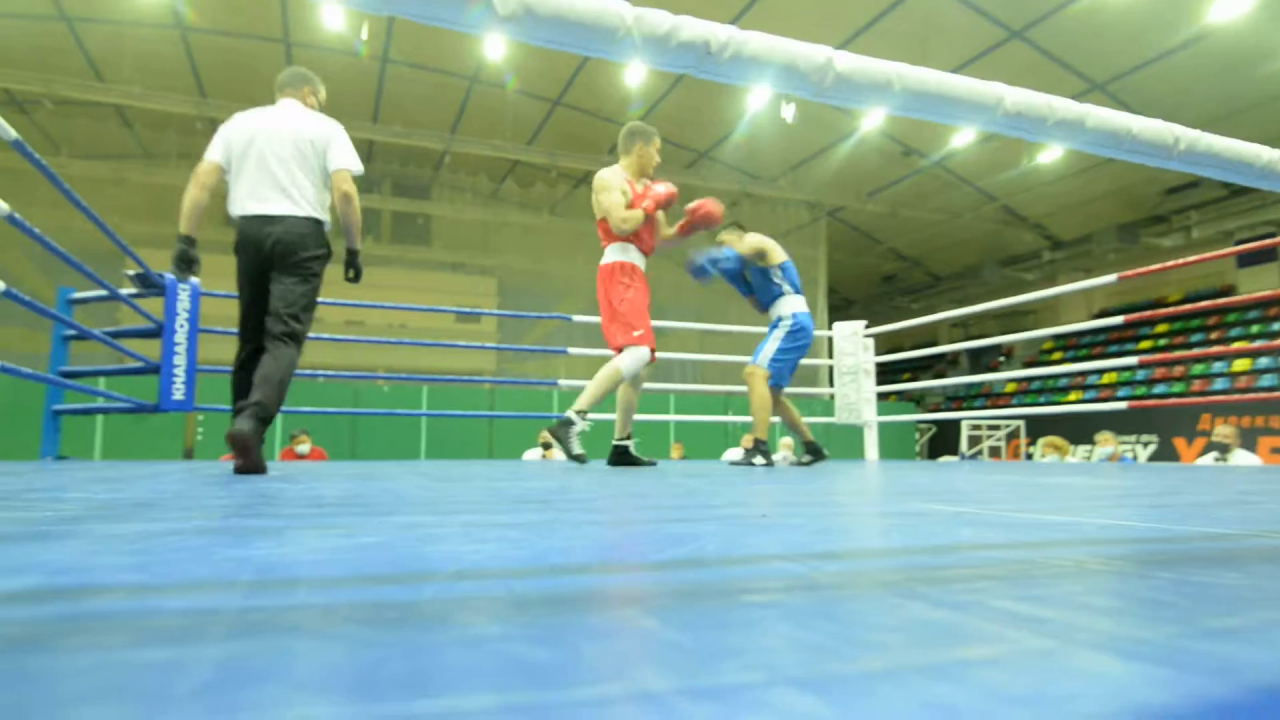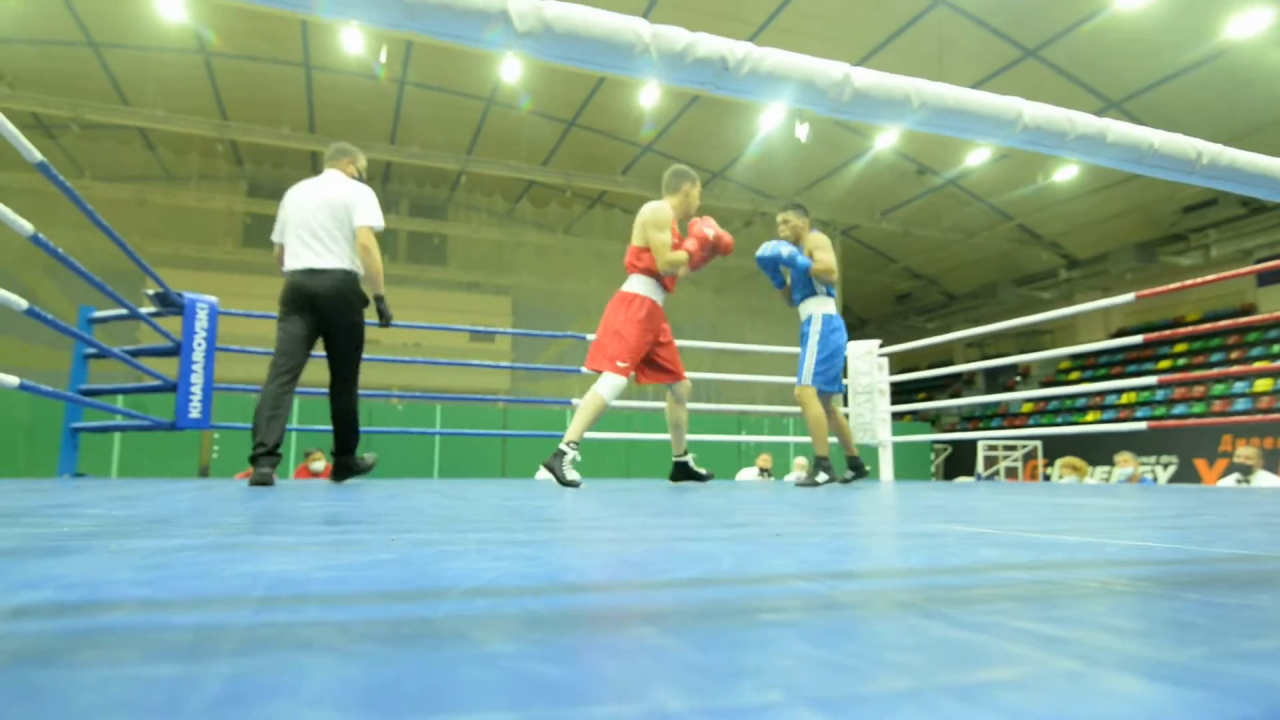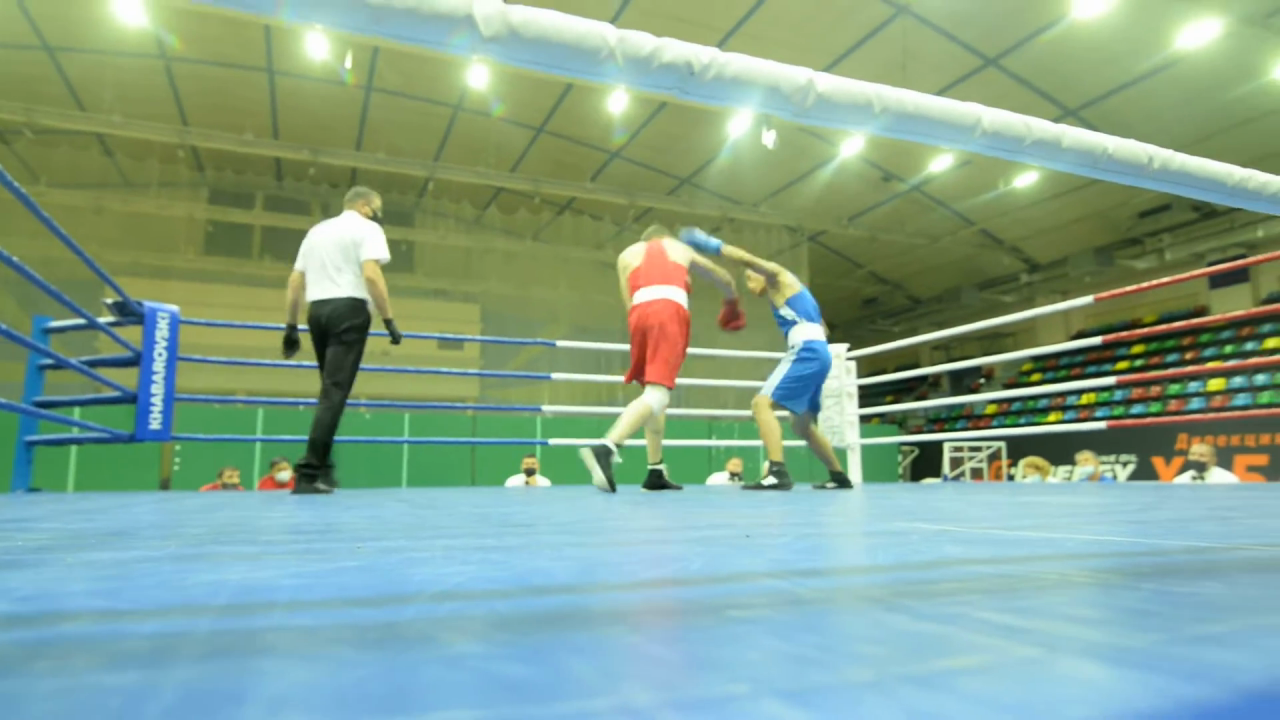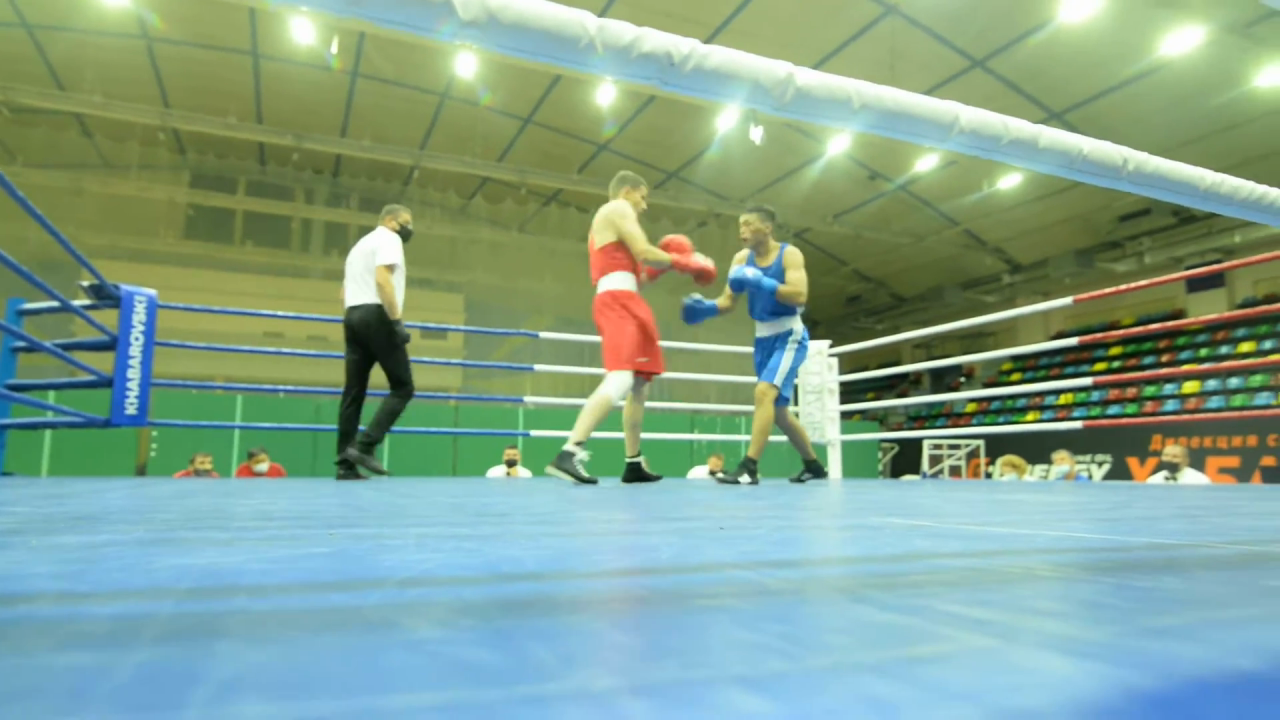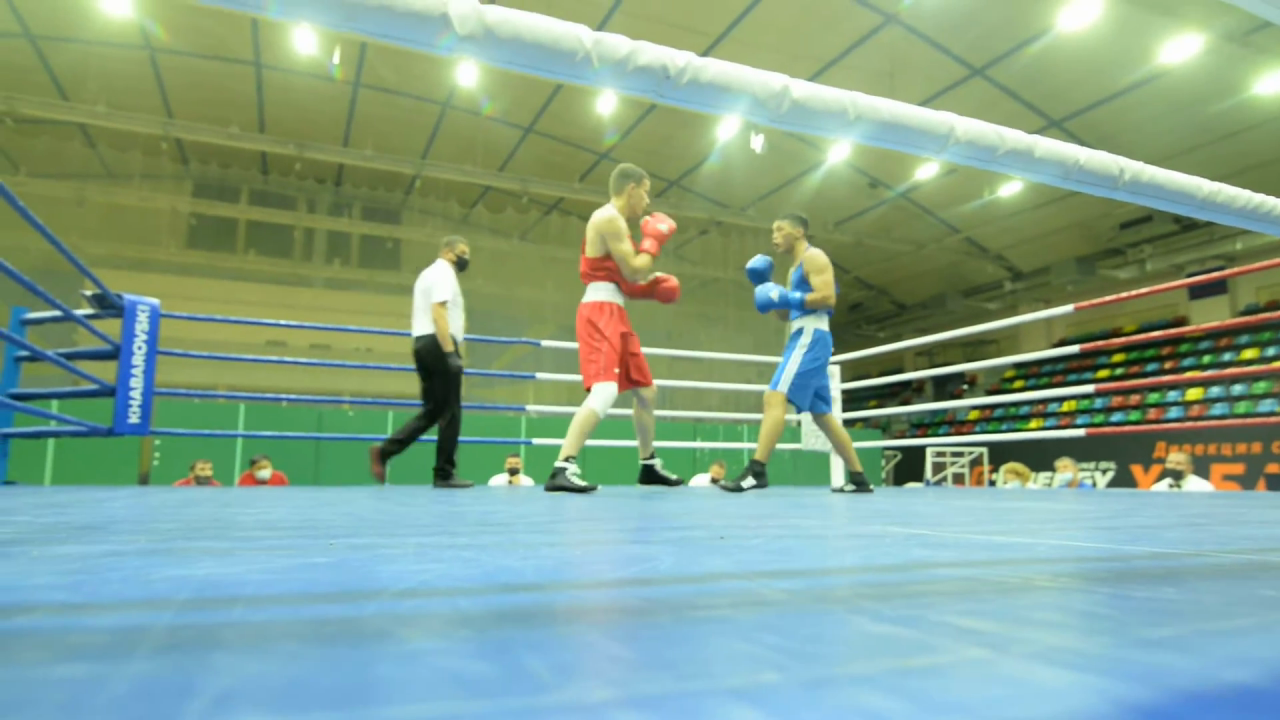
dt=0.4s
person 1, frame 1
left shoulder: (240, 122)
right shoulder: (325, 127)
left elbow: (202, 180)
right elbow: (345, 191)
left wrist: (186, 240)
right wrist: (354, 249)
left hip: (251, 235)
right hip: (302, 238)
left knee: (251, 345)
right knee: (284, 341)
left ankle: (244, 434)
right ankle: (251, 422)
person 1, frame 2
left shoulder: (294, 192)
right shoulder: (357, 191)
left elbow: (280, 253)
right elbow: (366, 244)
right wrist: (380, 298)
left hip: (298, 286)
right hip: (340, 287)
left knee: (282, 373)
right knee: (343, 379)
left ankle: (264, 459)
right ankle: (345, 461)
person 1, frame 3
left shoulder: (316, 231)
right shoulder: (367, 229)
left elbow: (294, 282)
right elbow: (371, 275)
left wrist: (291, 327)
right wrist: (389, 321)
left hip: (317, 312)
right hip: (349, 312)
left knee: (329, 392)
right knee: (334, 393)
left ankle: (319, 466)
right ankle: (309, 474)
person 1, frame 4
left shoulder: (360, 245)
right shoulder: (389, 239)
left elbow: (346, 292)
right elbow: (382, 279)
left wrist: (348, 331)
right wrist: (397, 322)
left hip: (354, 317)
right hip: (376, 316)
left knee: (353, 392)
right knee: (403, 388)
left ankle: (346, 464)
right ankle: (364, 446)
person 1, frame 5
left shoulder: (429, 274)
right shoulder: (444, 274)
right elbow: (439, 315)
right wrist: (451, 354)
left hip: (422, 345)
right hip: (438, 346)
left knee: (432, 412)
right knee: (449, 411)
left ankle: (385, 449)
right ankle: (444, 474)
person 2, frame 1
left shoulder: (645, 186)
right shoulder: (609, 177)
left elbow: (659, 239)
right elbow: (623, 225)
left wrist: (689, 224)
right wrist: (652, 203)
left hip: (633, 278)
right hip: (621, 273)
left knee: (638, 367)
right knee: (637, 354)
left ankle: (622, 446)
right ankle: (569, 421)
person 2, frame 2
left shoulder: (667, 219)
right shoulder: (657, 211)
left elbow: (678, 269)
right elbow: (665, 265)
left wrist: (709, 246)
right wrist: (696, 244)
left hip: (651, 312)
right hip: (635, 305)
left knee: (681, 386)
right knee: (613, 380)
left ankle: (682, 463)
right ankle: (563, 453)
person 2, frame 3
left shoulder: (626, 254)
right shoulder: (679, 248)
right elbow: (725, 279)
right wrist: (733, 306)
left hip: (640, 311)
right hip: (670, 310)
left knee: (655, 392)
right knee: (656, 393)
left ankle: (655, 471)
right ankle: (606, 449)
person 2, frame 4
left shoulder: (603, 229)
right shoulder: (618, 209)
right elbow: (643, 256)
left wrist: (666, 257)
right wrist: (684, 263)
left hip: (611, 302)
right hip: (618, 301)
left knee: (638, 385)
right knee: (620, 378)
left ankle: (634, 463)
right ankle: (569, 453)
person 2, frame 5
left shoulder: (617, 221)
right shoulder: (609, 218)
right elbow: (632, 271)
left wrist: (649, 286)
right wrist: (653, 242)
left hip: (614, 315)
right hip: (601, 313)
left knee: (646, 391)
right knee: (605, 391)
left ankle: (649, 466)
right ankle: (562, 469)
person 3, frame 1
left shoulder: (758, 242)
right shoulder: (755, 261)
left elbow: (741, 251)
right elbow: (763, 306)
left wrist: (708, 261)
right wrist: (740, 283)
left hip: (793, 322)
right hip: (788, 323)
left knee: (755, 374)
right knee: (772, 392)
left ankle: (760, 450)
right ankle: (812, 447)
person 3, frame 2
left shoulder: (816, 240)
right shoulder: (799, 254)
left elbow: (831, 272)
right elbow: (792, 299)
left wrist: (795, 260)
right wrist: (776, 272)
left hip: (821, 324)
right hip: (816, 327)
left knee: (805, 392)
right knee: (825, 402)
left ankle: (822, 465)
right ankle: (855, 463)
person 3, frame 3
left shoulder: (777, 275)
right shoulder: (784, 292)
left elbow: (746, 259)
right elbow: (821, 330)
left wrist: (712, 245)
left hip: (807, 351)
right hip: (819, 355)
left knee: (761, 404)
right knee: (802, 426)
left ankle: (777, 472)
right ankle: (839, 476)
person 3, frame 4
left shoulder: (790, 254)
right shoulder: (742, 259)
left elbow: (799, 296)
right elbow: (727, 301)
left wrist: (760, 281)
right wrist: (705, 307)
left hip: (790, 337)
right hip: (763, 341)
left knee: (764, 393)
right knee: (779, 413)
left ankle: (748, 468)
right ankle: (813, 465)
person 3, frame 5
left shoulder: (813, 256)
right shoulder: (796, 266)
left elbow: (828, 298)
right elbow: (785, 313)
left wrist: (786, 297)
right wrist: (764, 284)
left hip: (811, 337)
right hip: (806, 339)
left knee: (775, 398)
right knee: (823, 416)
left ankle: (755, 472)
right ankle: (858, 479)
